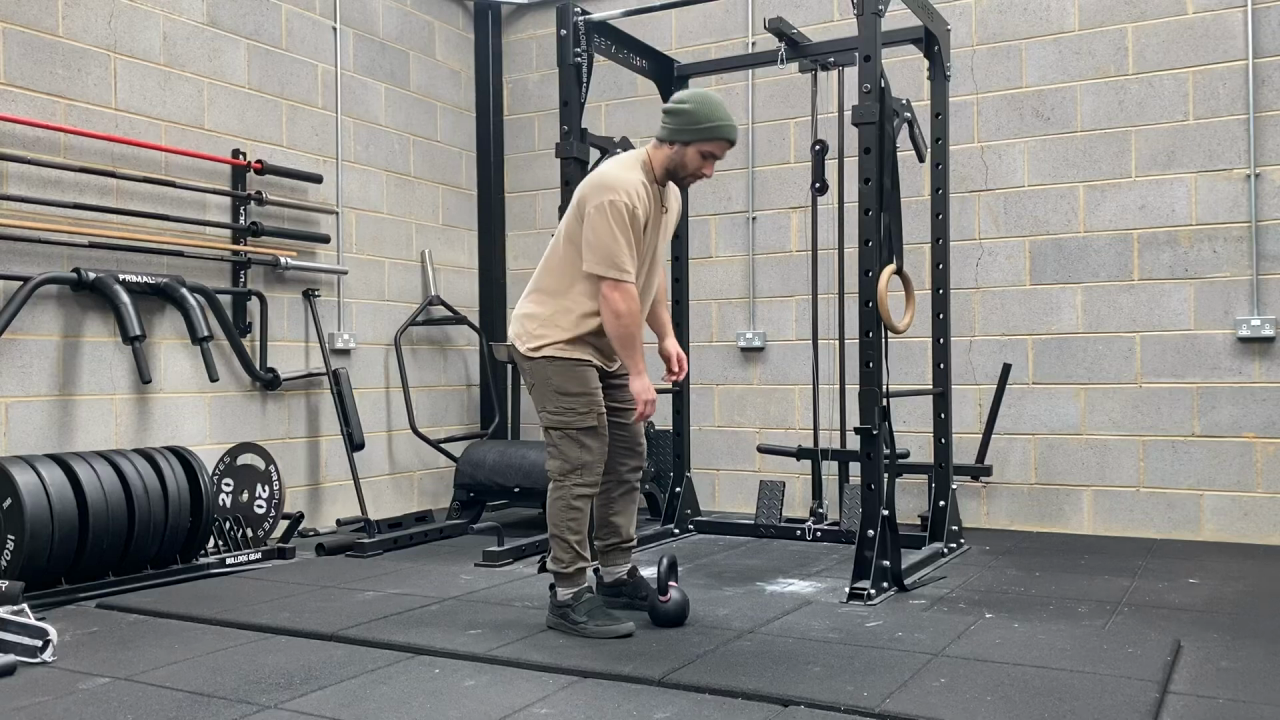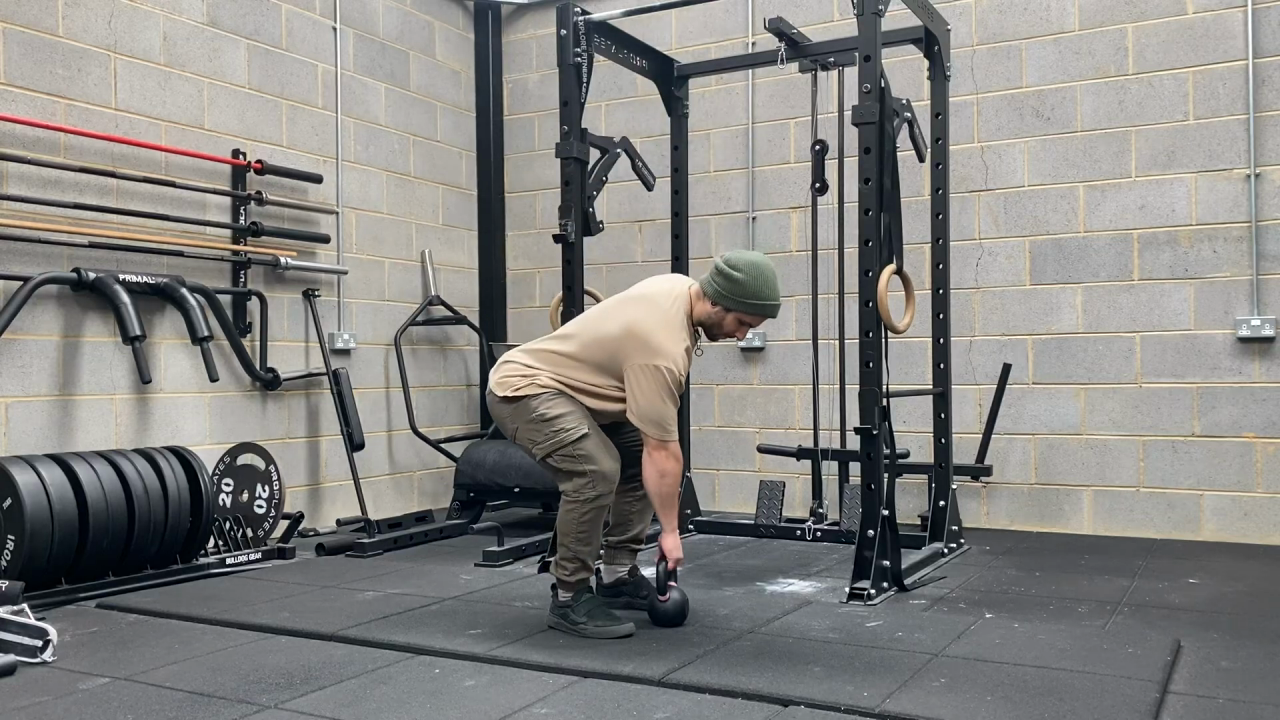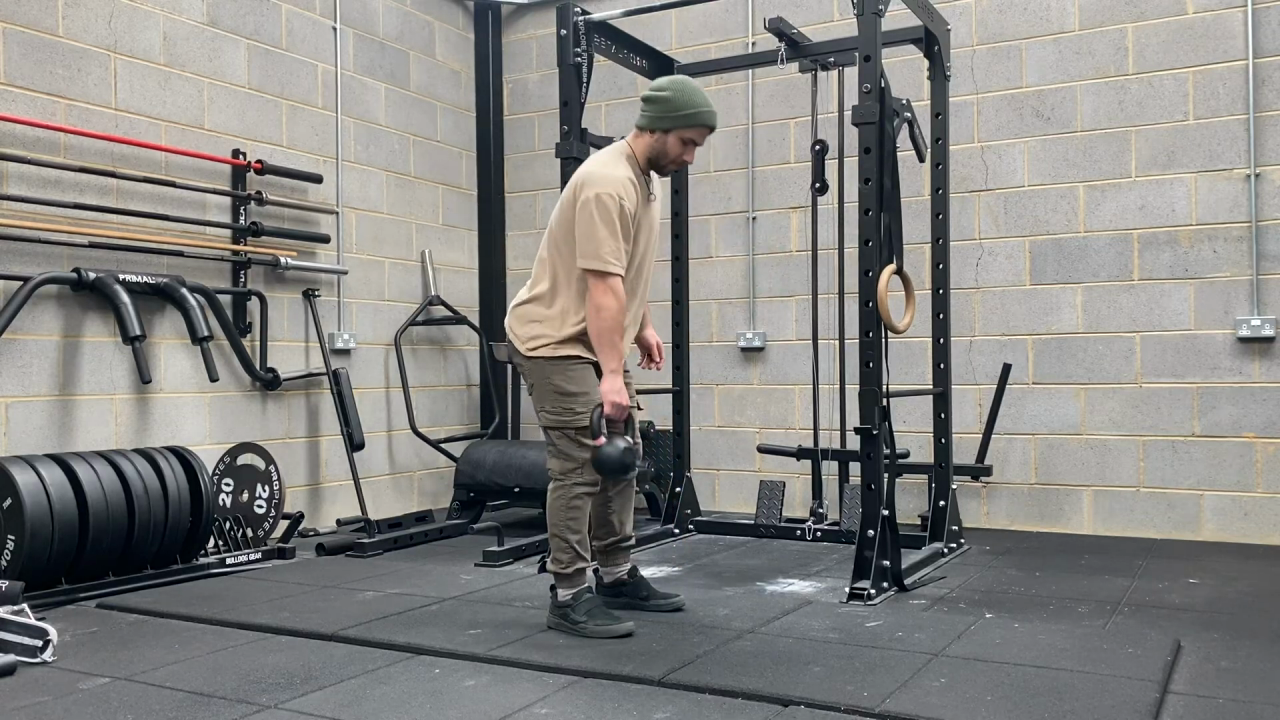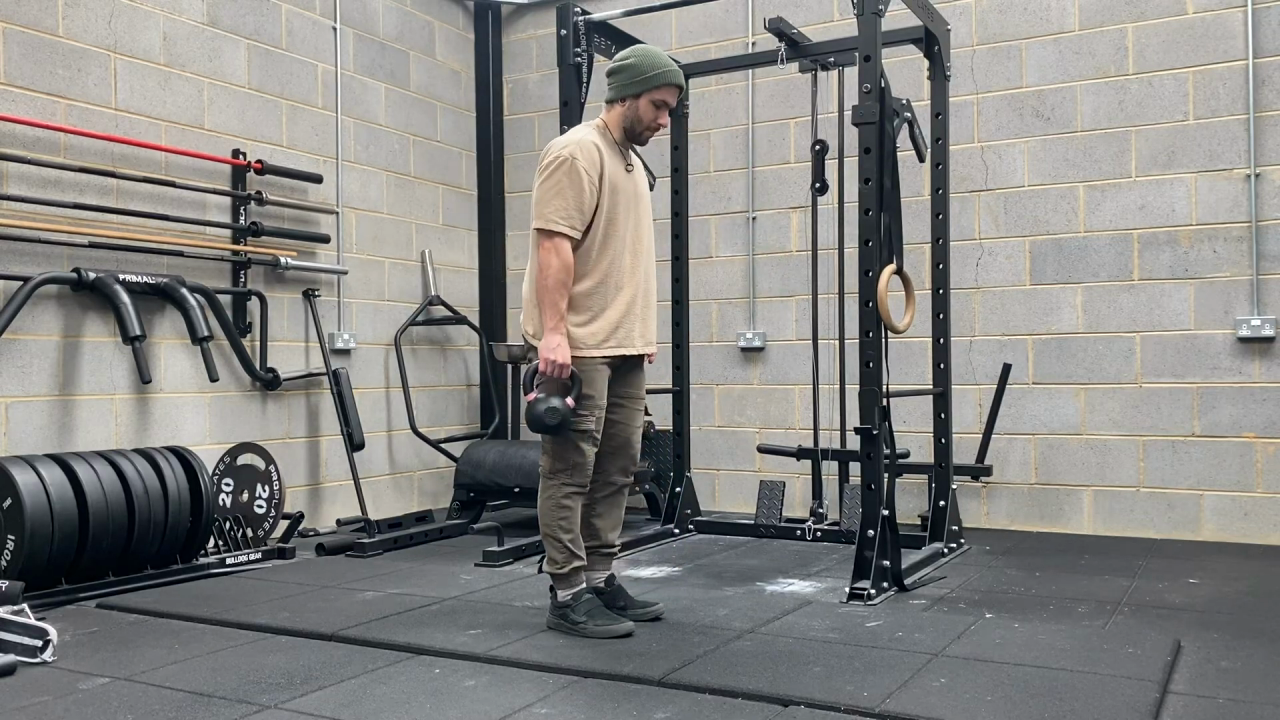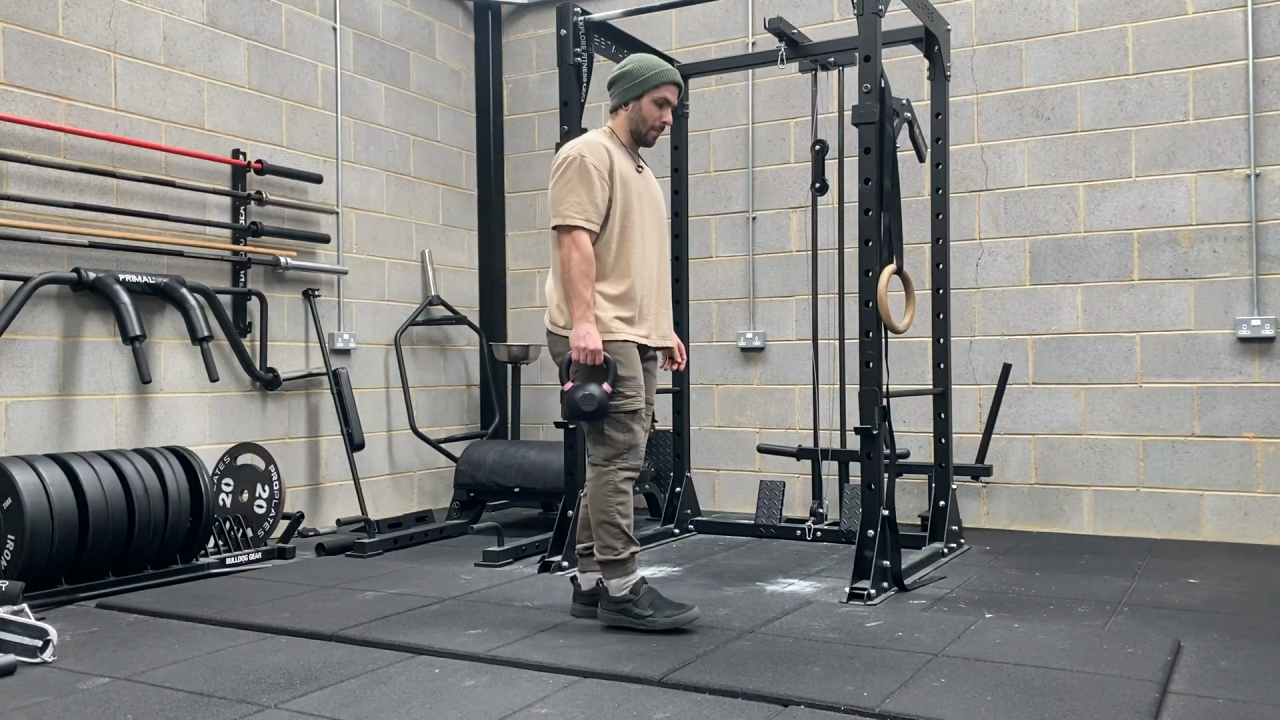
dt=0.7s
person 1, frame 1
left shoulder: (667, 191)
right shoulder: (619, 188)
right elbow: (615, 292)
left wrist: (666, 335)
right wrist: (638, 373)
left hip: (603, 345)
right hip: (557, 340)
left knee: (627, 459)
right knee: (580, 464)
left ankle: (617, 575)
right ankle: (568, 595)
person 1, frame 2
left shoulder: (682, 288)
right shoulder: (662, 349)
right elbow: (663, 451)
right wrist: (670, 532)
left hip: (563, 381)
right hip: (523, 388)
left knee: (640, 459)
right knee: (596, 471)
left ankle: (617, 575)
right ankle: (570, 597)
person 1, frame 3
left shoulder: (645, 177)
right shoulder: (609, 183)
right elbow: (602, 287)
left wrist: (643, 327)
right wrist: (613, 377)
left hip: (592, 338)
right hip: (553, 340)
right knee: (579, 464)
left ankle: (616, 576)
right ankle: (569, 595)
person 1, frame 4
left shoulder: (630, 163)
right shoulder: (577, 153)
right elbow: (554, 246)
left wrist: (642, 331)
right wrist: (552, 333)
left hip: (623, 345)
right hip: (576, 345)
left knee: (616, 469)
right knee: (571, 470)
left ankle: (598, 579)
right ankle: (568, 595)
person 1, frame 5
left shoulder: (640, 170)
right shoulder: (588, 155)
right elbow: (575, 241)
left wrist: (662, 328)
right wrist: (584, 323)
left hip: (634, 334)
right hip: (599, 334)
left knee: (619, 459)
right knee: (618, 455)
left ankle: (592, 581)
right ankle: (621, 587)
